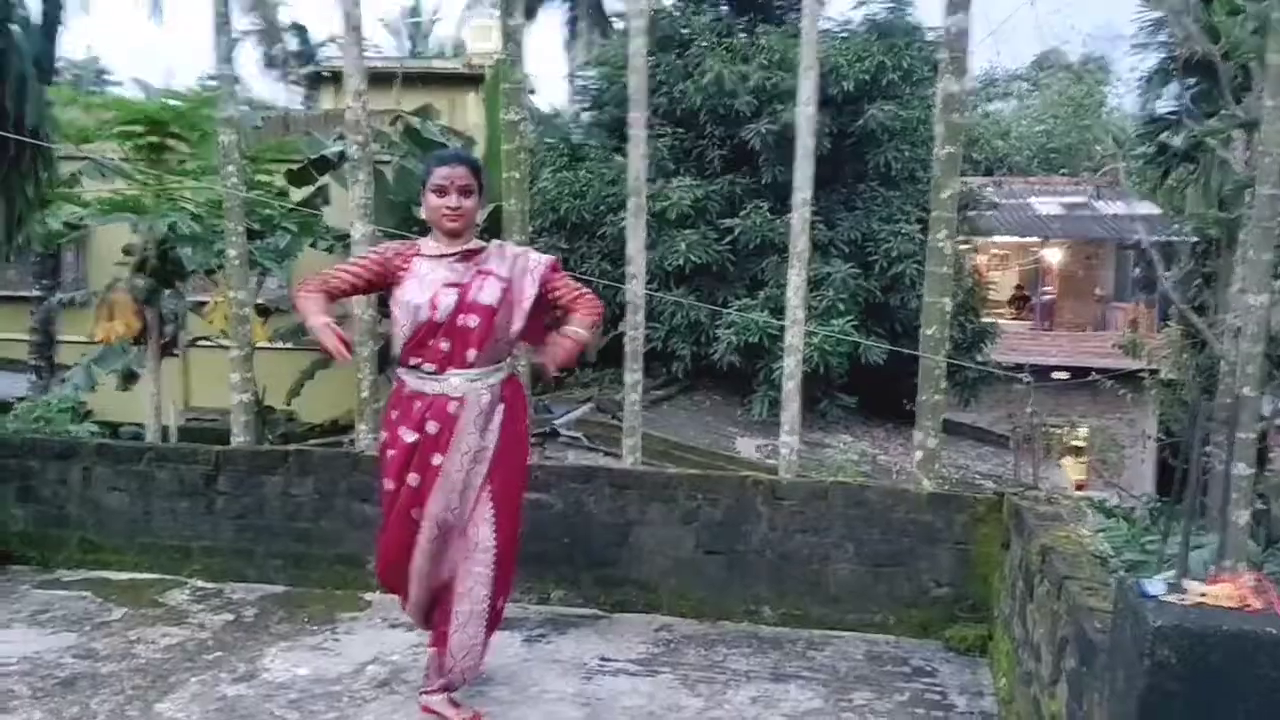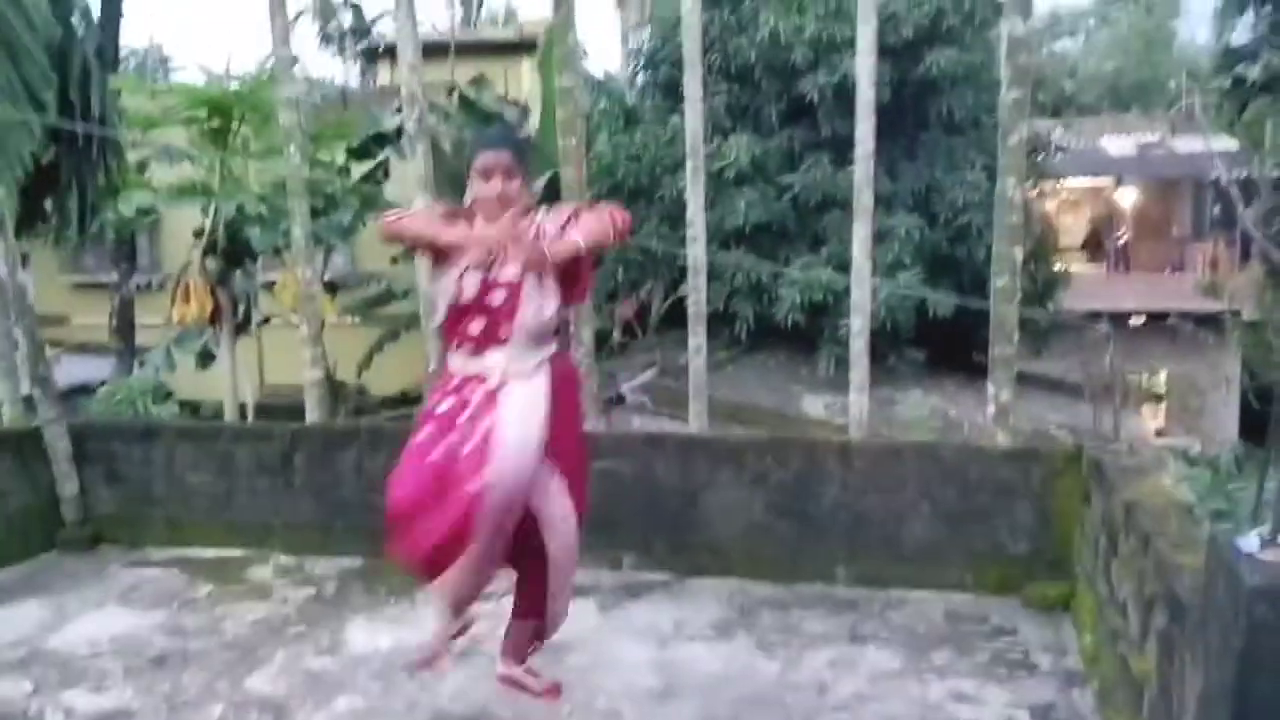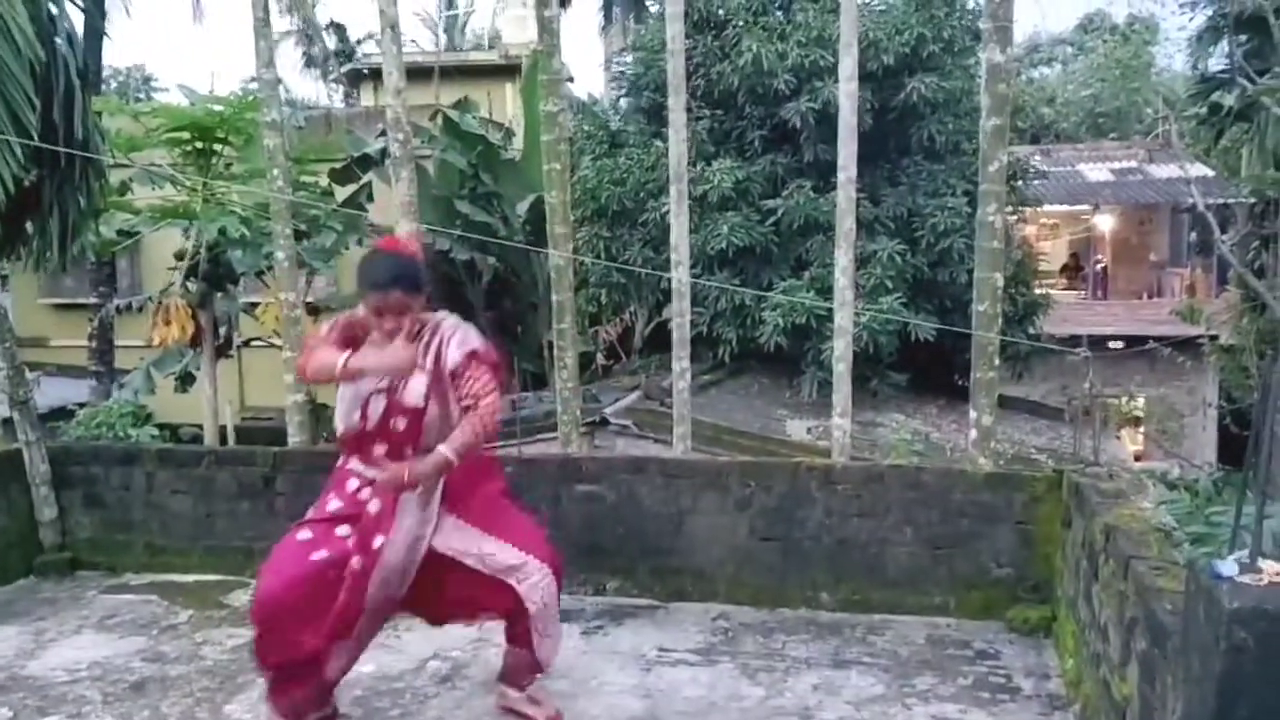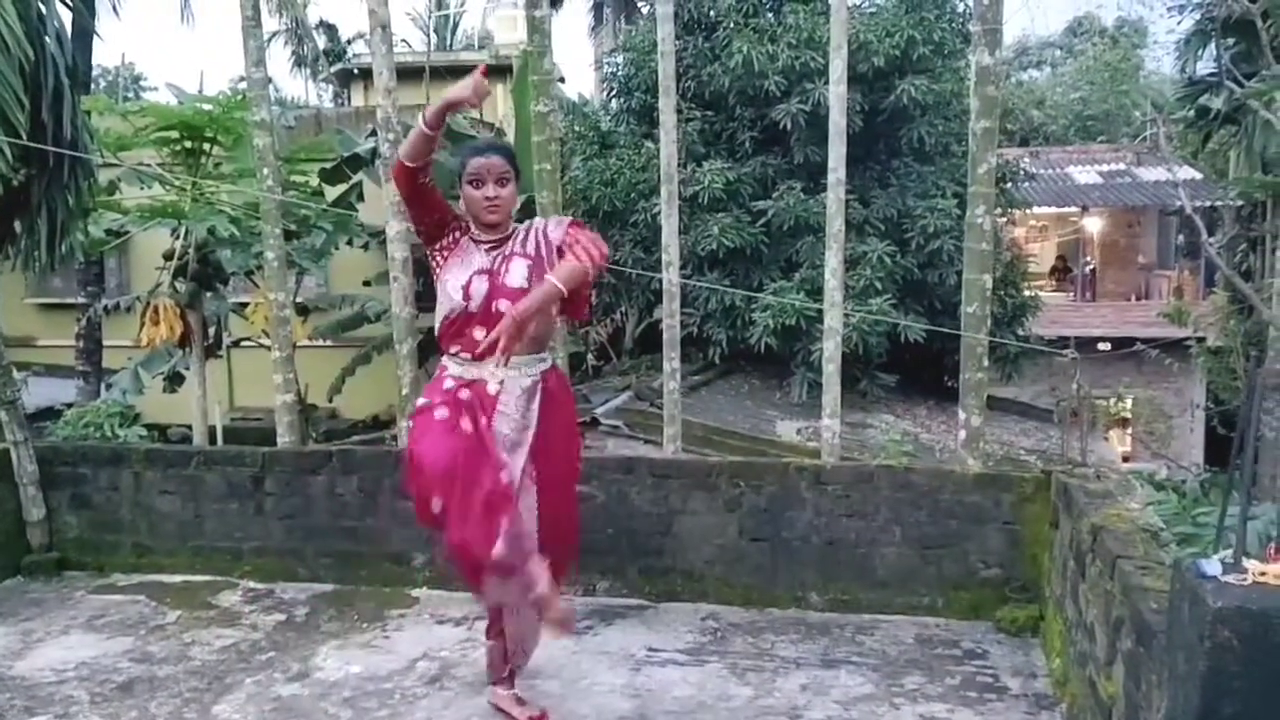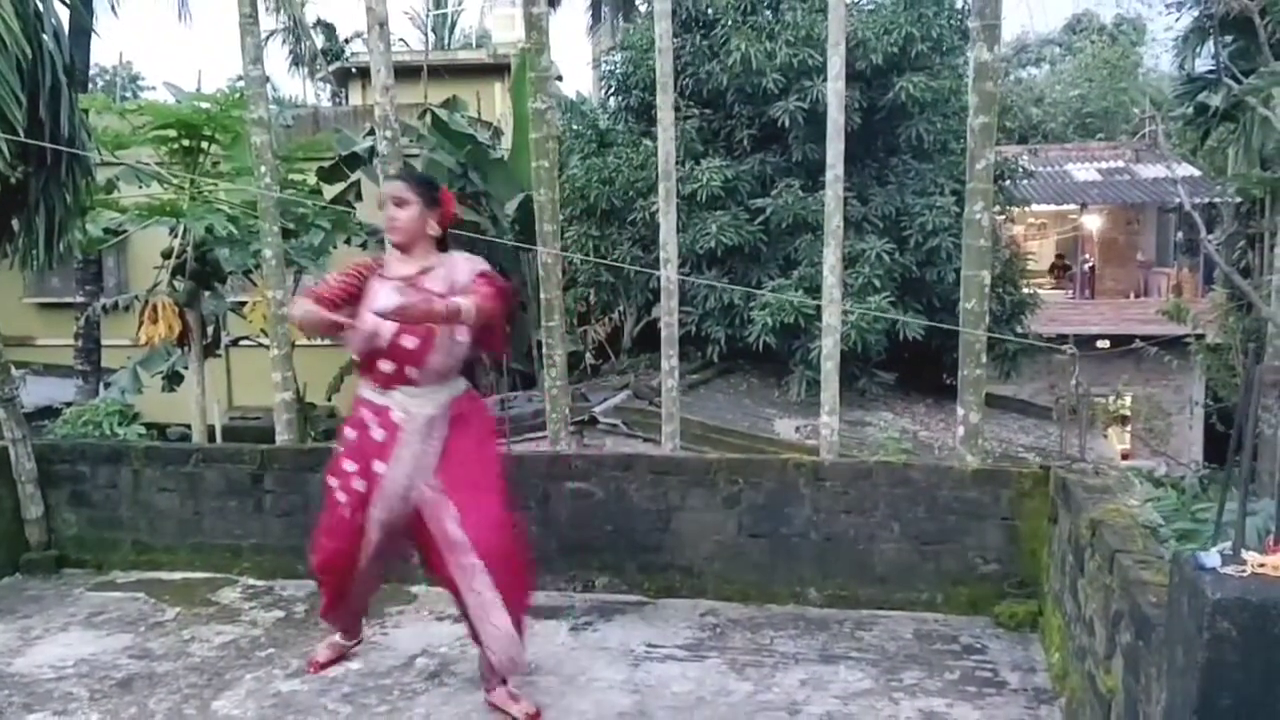
dt=1s
person 1, frame 1
left shoulder: (515, 263)
right shoulder: (399, 259)
left elbow: (585, 303)
right elbow: (315, 287)
left wrist: (570, 341)
right wrist: (322, 325)
left hip: (488, 419)
right hip: (419, 417)
left knee: (479, 545)
right knee: (417, 535)
person 1, frame 2
left shoulder: (549, 225)
right shoulder: (457, 228)
left elbow: (614, 221)
right elbow: (398, 223)
left wrist: (561, 247)
right wrist: (473, 236)
left hip: (534, 392)
right hip: (466, 391)
left knee: (546, 534)
right knee: (419, 495)
left ankle: (516, 657)
right ankle: (454, 604)
person 1, frame 3
left shoulder: (454, 338)
right shoulder: (351, 333)
left elbow: (486, 412)
right elbow: (311, 362)
left wrist: (424, 470)
right wrist: (369, 363)
left hip: (446, 487)
right hip: (363, 492)
left knee: (532, 571)
right knee: (280, 596)
person 1, frame 4
left shoulder: (545, 236)
right shoulder: (447, 238)
left elbow: (592, 252)
right elbow: (407, 173)
left wrist: (529, 310)
right wrist: (444, 106)
left hip: (533, 399)
right hip: (458, 390)
left knee: (515, 530)
right knee: (442, 459)
right ankle: (535, 570)
person 1, frame 5
left shoulder: (463, 270)
right shoulder: (367, 271)
left elbow: (487, 302)
right elbow: (312, 302)
left wrist: (435, 312)
right wrist: (315, 318)
left hip: (446, 426)
right hip: (374, 425)
left knee: (477, 545)
right knee: (349, 539)
right ankle: (344, 632)
